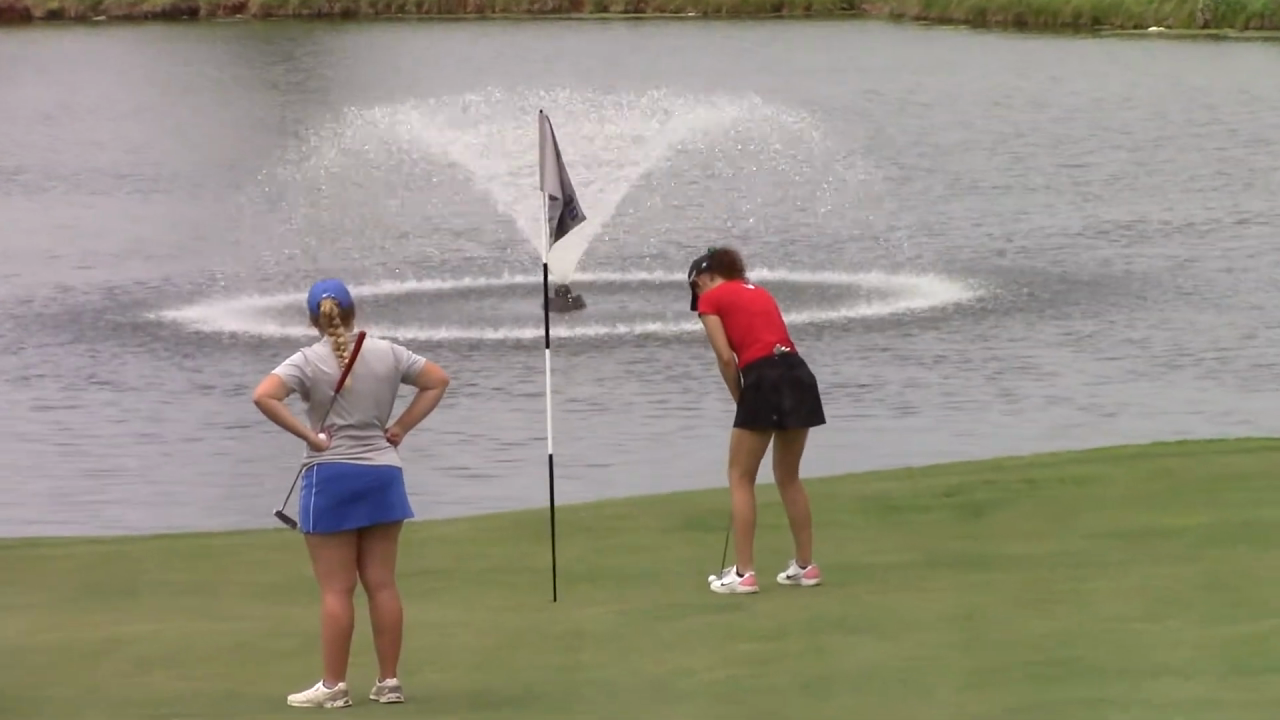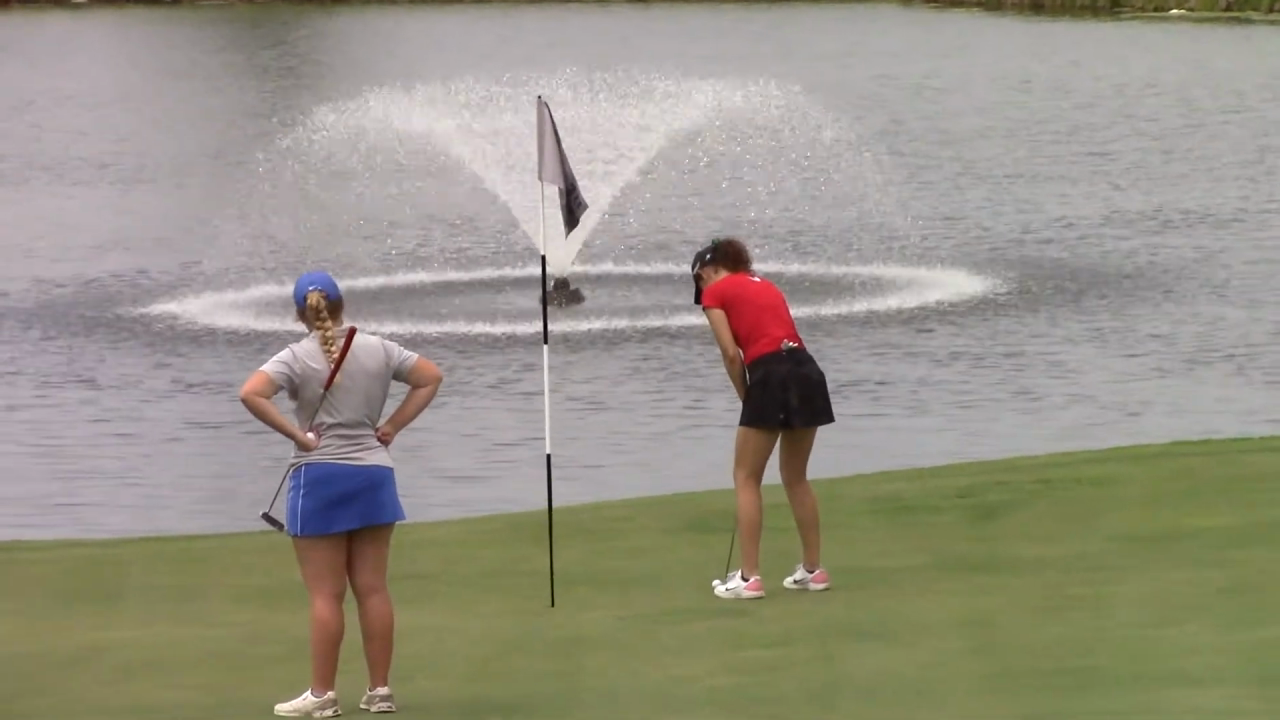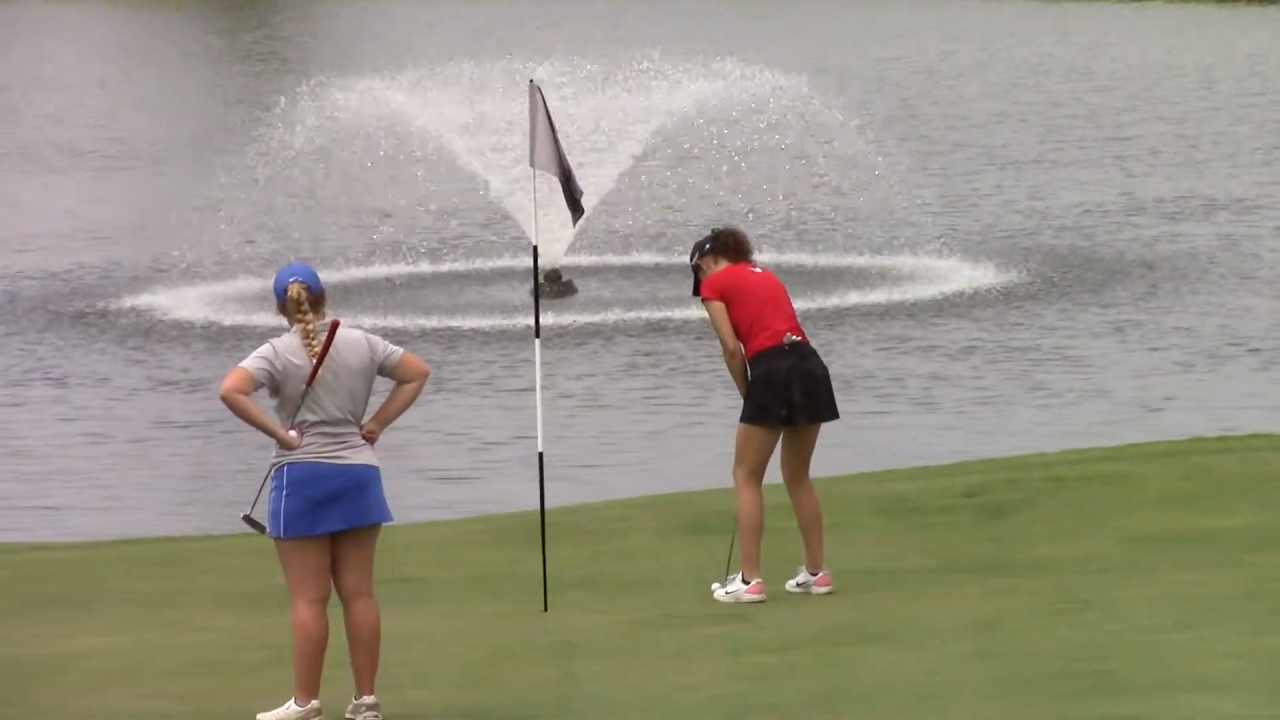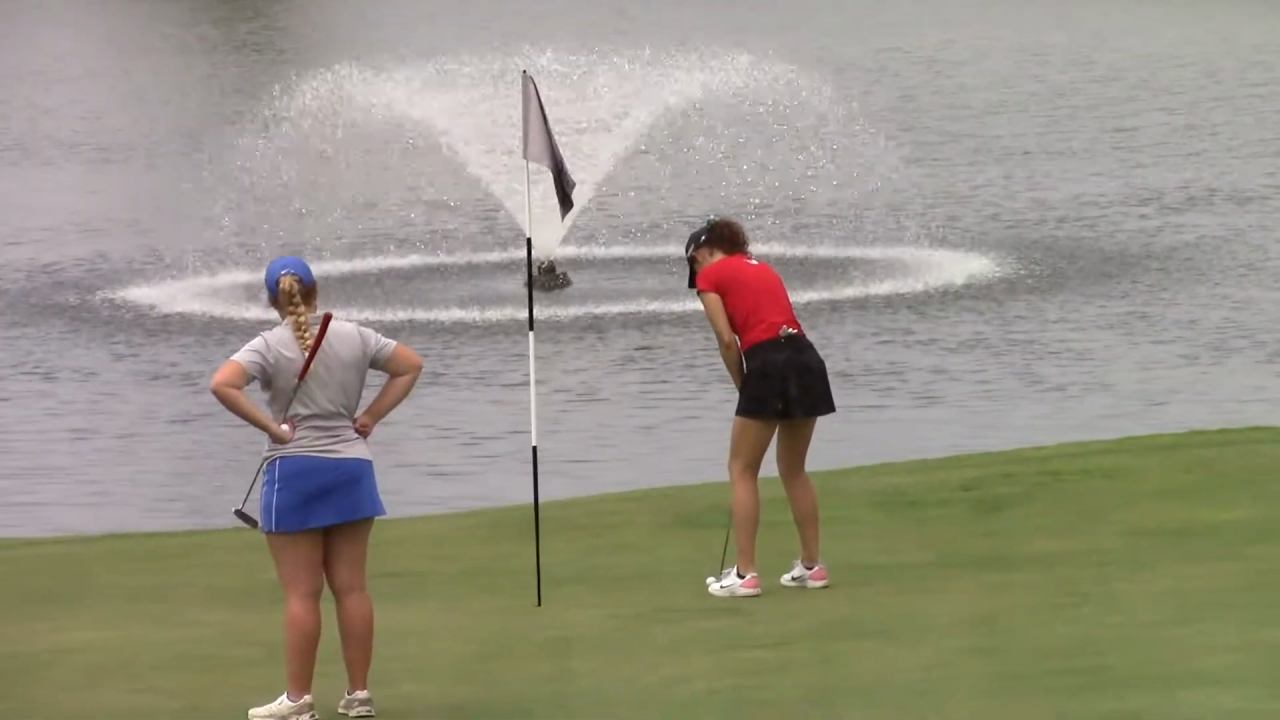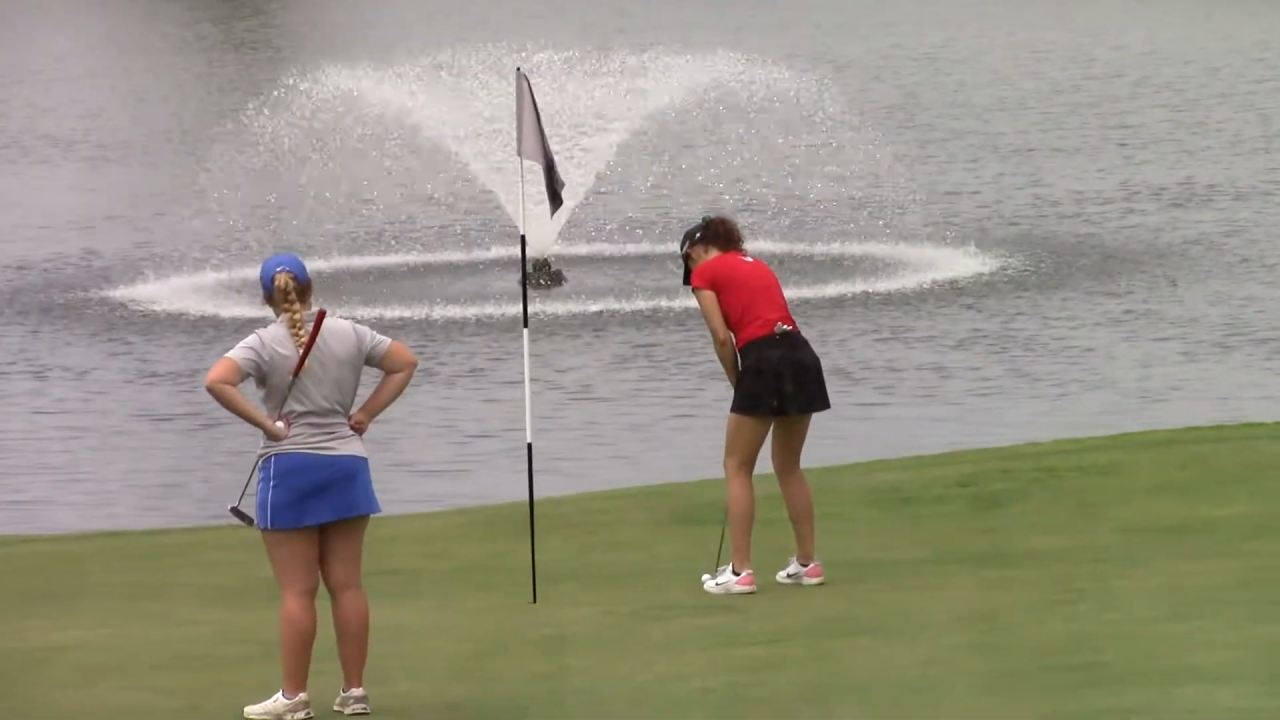
dt=0.3s
person 1, frame 1
left shoulder: (308, 360)
right shoulder: (388, 353)
left elbow: (263, 396)
right elbow: (439, 380)
left wrist: (309, 437)
right wrist: (402, 427)
left hip: (332, 478)
right hip: (383, 476)
left knee: (337, 590)
right knee: (382, 584)
left ankle: (334, 686)
right ankle: (389, 681)
person 1, frame 2
left shoulder: (296, 357)
right shoulder: (378, 349)
left elbow: (250, 394)
right elbow: (432, 377)
left wrist: (297, 436)
right wrist: (393, 426)
left hip: (320, 479)
right hip: (374, 476)
left knee: (325, 595)
right knee: (373, 589)
person 1, frame 3
left shoulder: (276, 353)
right shoulder: (362, 343)
left elbow: (230, 391)
right elbow: (418, 373)
left wrist: (278, 434)
right wrist: (378, 424)
left hip: (302, 479)
right hip: (358, 476)
left knee: (309, 600)
right knee: (358, 594)
person 1, frame 4
left shoulder: (268, 345)
right shoulder: (354, 336)
left elbow: (221, 385)
right elbow: (411, 365)
left wrist: (271, 427)
right wrist: (372, 416)
left hip: (295, 473)
right hip: (351, 469)
left knee: (301, 594)
right knee: (352, 588)
person 1, frame 5
left shoulder: (263, 343)
right shoulder: (350, 333)
left elbow: (216, 382)
right elbow: (406, 363)
left wrist: (266, 425)
right wrist: (368, 413)
left hip: (290, 469)
right hip: (347, 466)
left knee: (297, 591)
right knee: (347, 585)
person 2, frame 1
left shoulder: (710, 299)
right shoulder: (759, 292)
left elbow: (727, 358)
left wrist: (739, 400)
right wrist: (746, 400)
left hip: (764, 382)
right hip: (799, 376)
left knee: (740, 478)
right knee: (788, 477)
left ankle: (744, 573)
right ankle: (805, 565)
person 2, frame 2
left shoulder: (714, 292)
right shoulder: (765, 284)
left elbow: (732, 354)
left wrist: (745, 397)
right wrist: (753, 396)
left hip: (771, 379)
right hip: (807, 372)
left knee: (746, 478)
right knee: (795, 477)
left ankle: (749, 577)
right ankle: (813, 569)
person 2, frame 3
left shoulder: (713, 284)
right shoulder: (766, 275)
left elbow: (732, 348)
left wrist: (746, 393)
right wrist: (753, 392)
left hip: (773, 373)
right hip: (810, 367)
left knee: (746, 477)
right knee: (798, 477)
left ankle: (750, 580)
right ankle: (816, 572)
person 2, frame 4
left shoulder: (709, 275)
right shoulder: (761, 267)
left elbow: (727, 341)
left wrist: (741, 385)
right wrist: (749, 384)
left hip: (769, 367)
right hip: (806, 360)
left knee: (742, 471)
right knee: (793, 470)
left ankle: (745, 574)
right ankle: (811, 566)
person 2, frame 5
left shoulder: (704, 273)
right shoulder: (757, 264)
left elbow: (723, 338)
left wrist: (736, 383)
right wrist: (744, 383)
left hip: (764, 363)
right hip: (801, 357)
left knee: (737, 467)
right knee: (788, 466)
left ankle: (741, 571)
right ankle: (807, 562)
